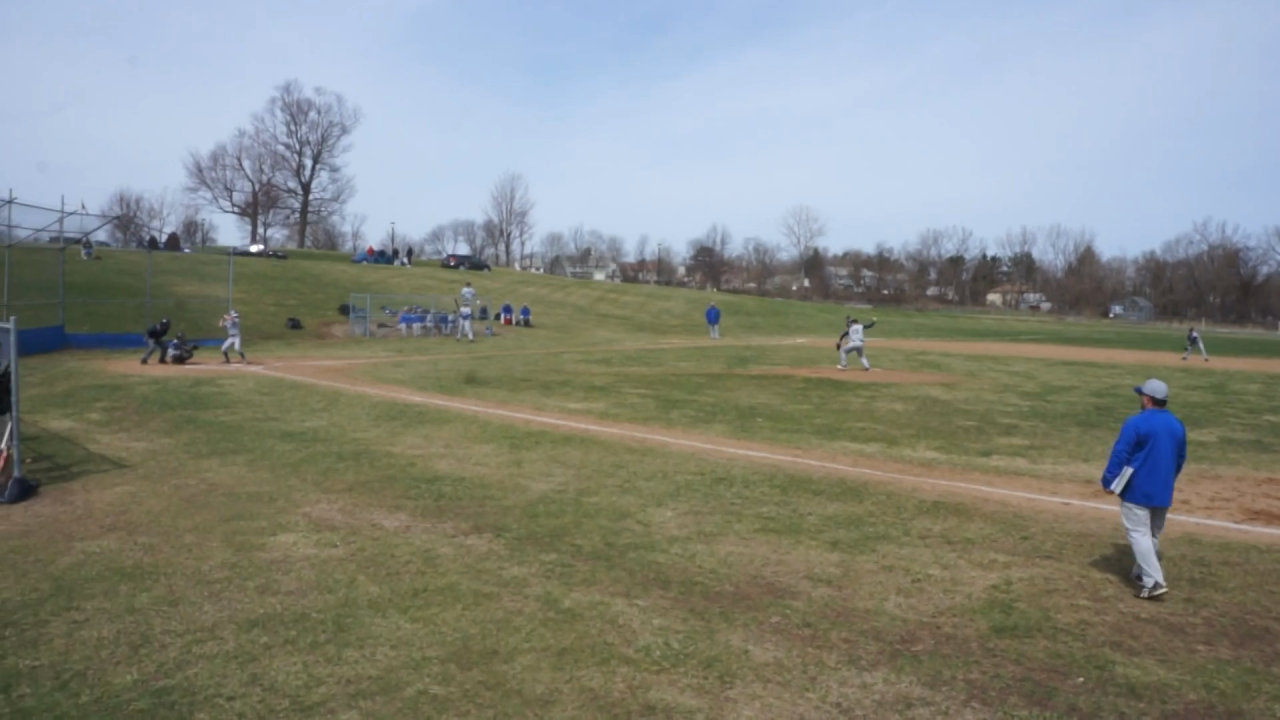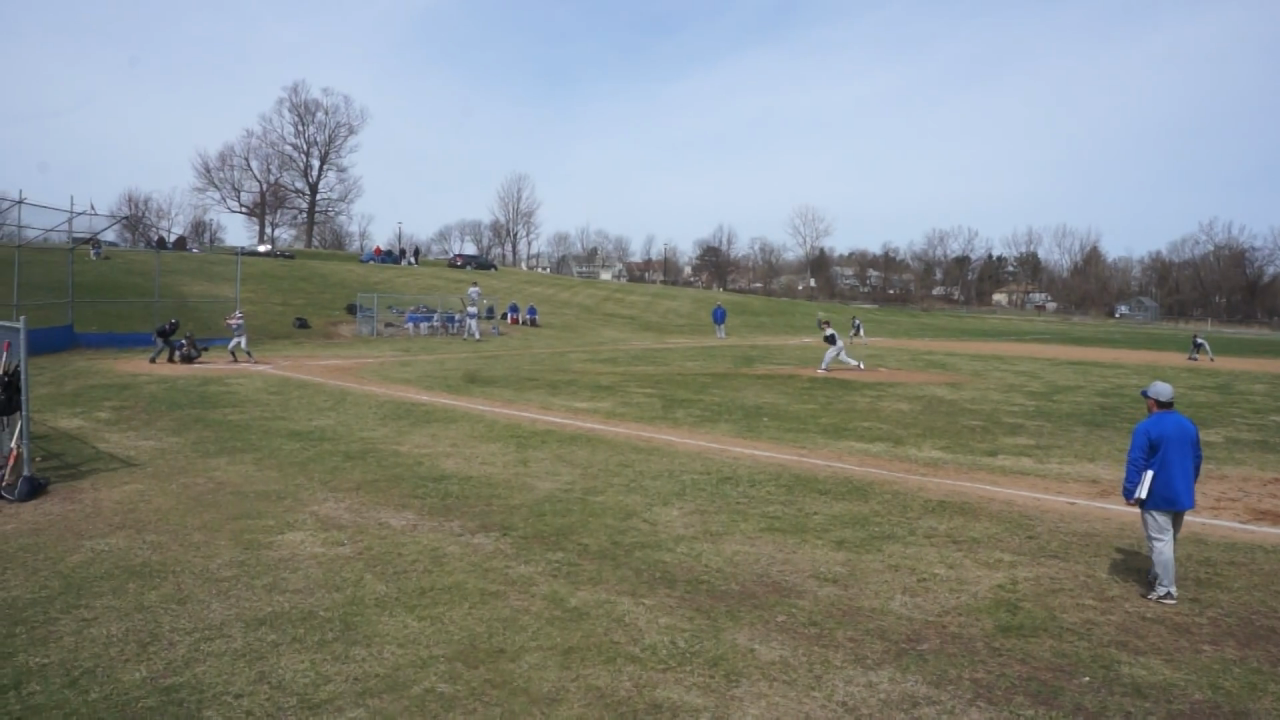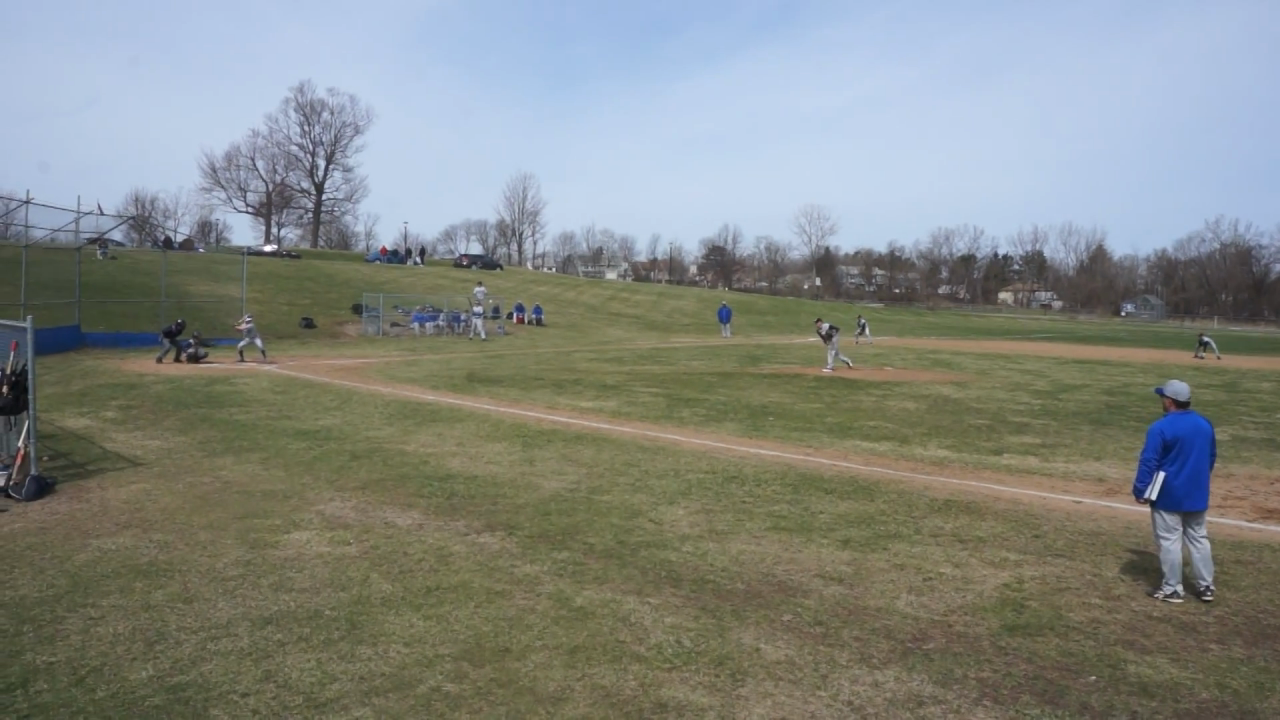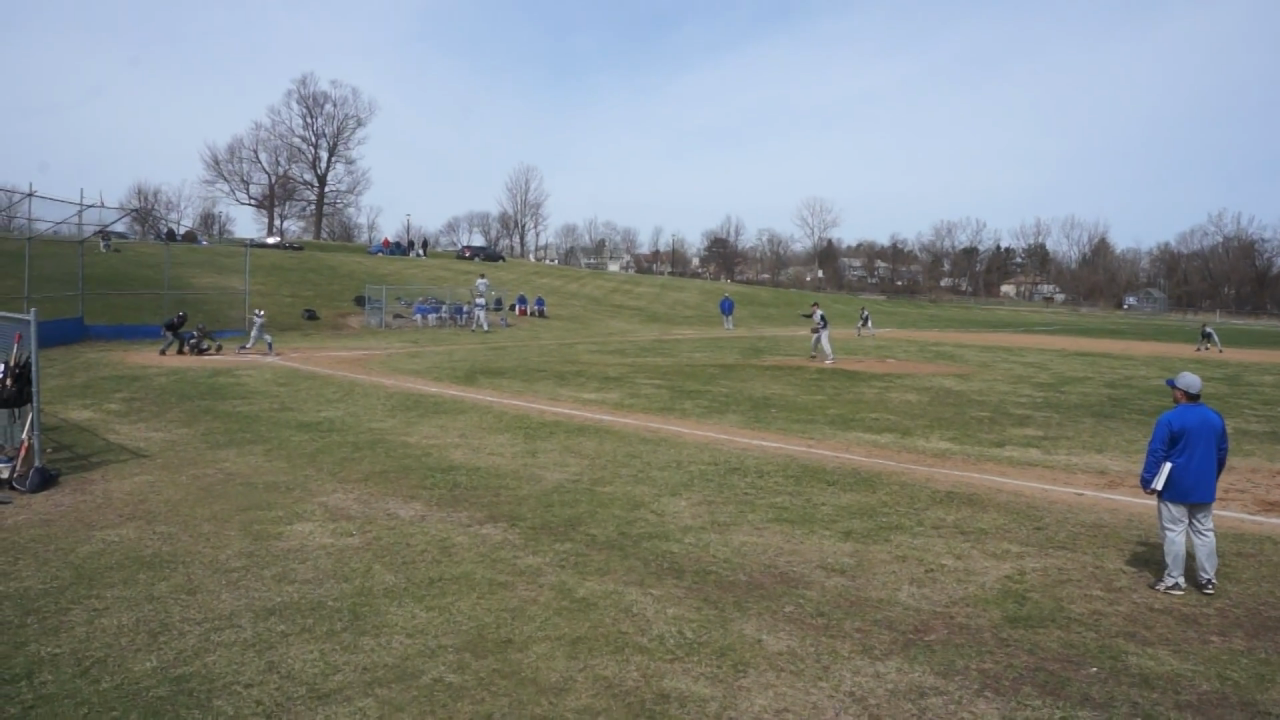
dt=0.4s
person 1, frame 1
left shoulder: (1136, 423)
right shoulder: (1177, 425)
left elbow: (1120, 455)
right elbow: (1180, 458)
left wrist: (1109, 481)
left hip: (1137, 489)
right hip: (1163, 490)
left knee: (1138, 534)
right knee: (1152, 534)
left ankle: (1154, 581)
right ankle: (1142, 575)
person 1, frame 2
left shoulder: (1146, 427)
right shoulder: (1189, 425)
left elbow: (1136, 463)
right elbow: (1197, 458)
left wrist: (1131, 492)
left hip: (1157, 494)
right hip: (1182, 493)
left knee: (1160, 540)
right knee: (1169, 538)
left ankle: (1165, 590)
right ankle: (1159, 577)
person 1, frame 3
left shoulder: (1161, 428)
right shoulder: (1205, 425)
left elbow: (1148, 462)
right elbow: (1211, 458)
left wrist: (1140, 491)
left hip: (1168, 495)
right hip: (1197, 494)
left knee: (1169, 541)
right knee: (1199, 538)
left ankle: (1172, 589)
right ankle: (1206, 586)
person 1, frame 4
left shoulder: (1170, 419)
right shoulder: (1215, 418)
left elbow: (1156, 453)
right elbow: (1222, 452)
left wrist: (1148, 481)
right wrist: (1212, 477)
left hip: (1175, 487)
right hip: (1204, 487)
left knee: (1174, 533)
right knee: (1204, 532)
left ankle: (1174, 580)
right ankle: (1208, 580)
